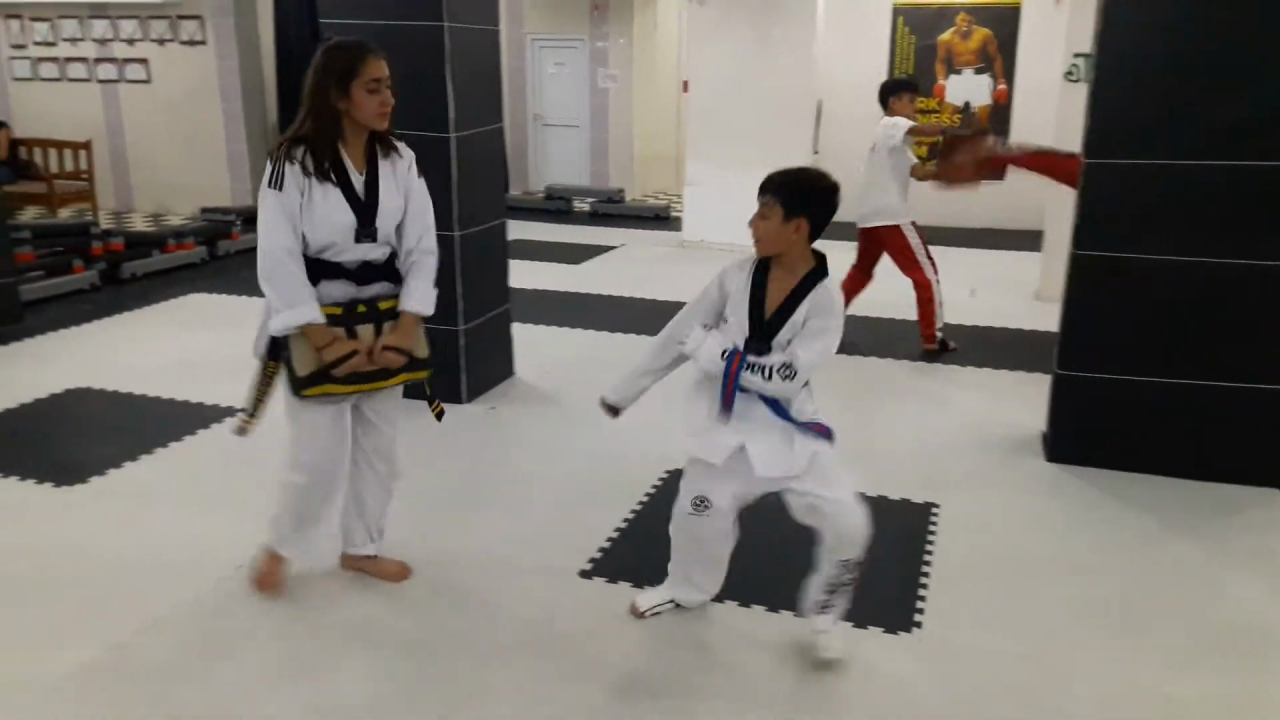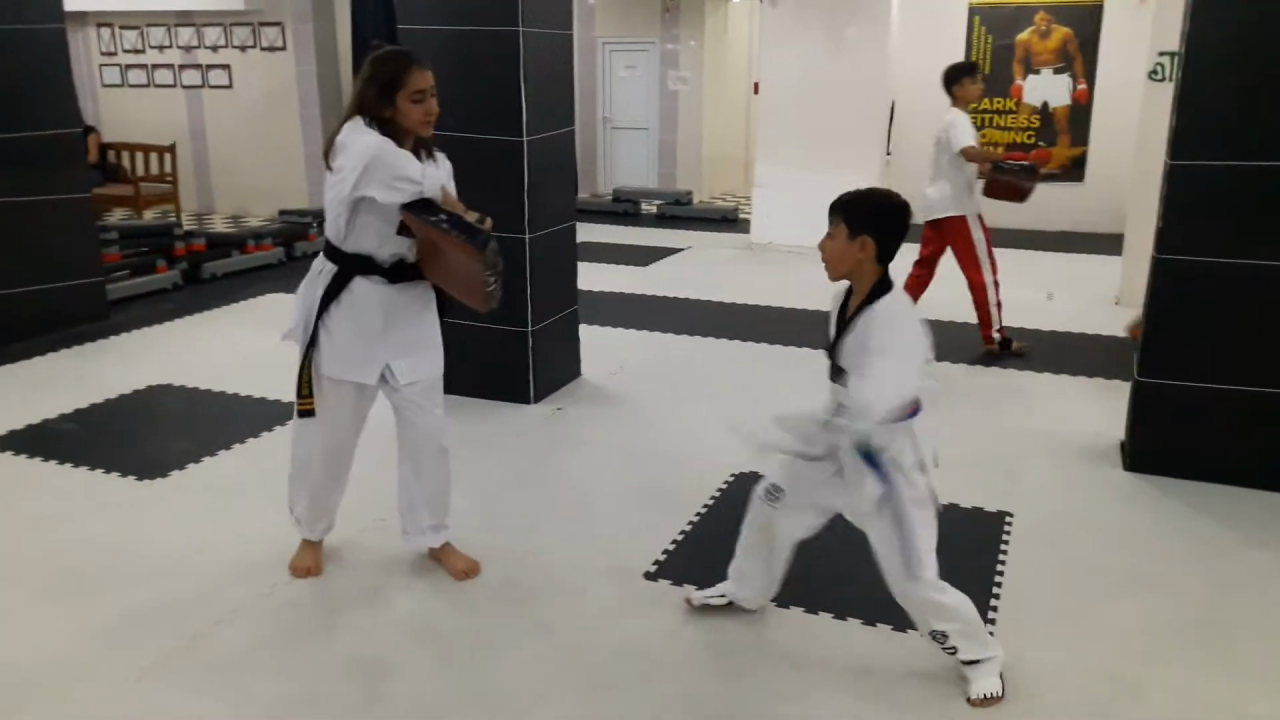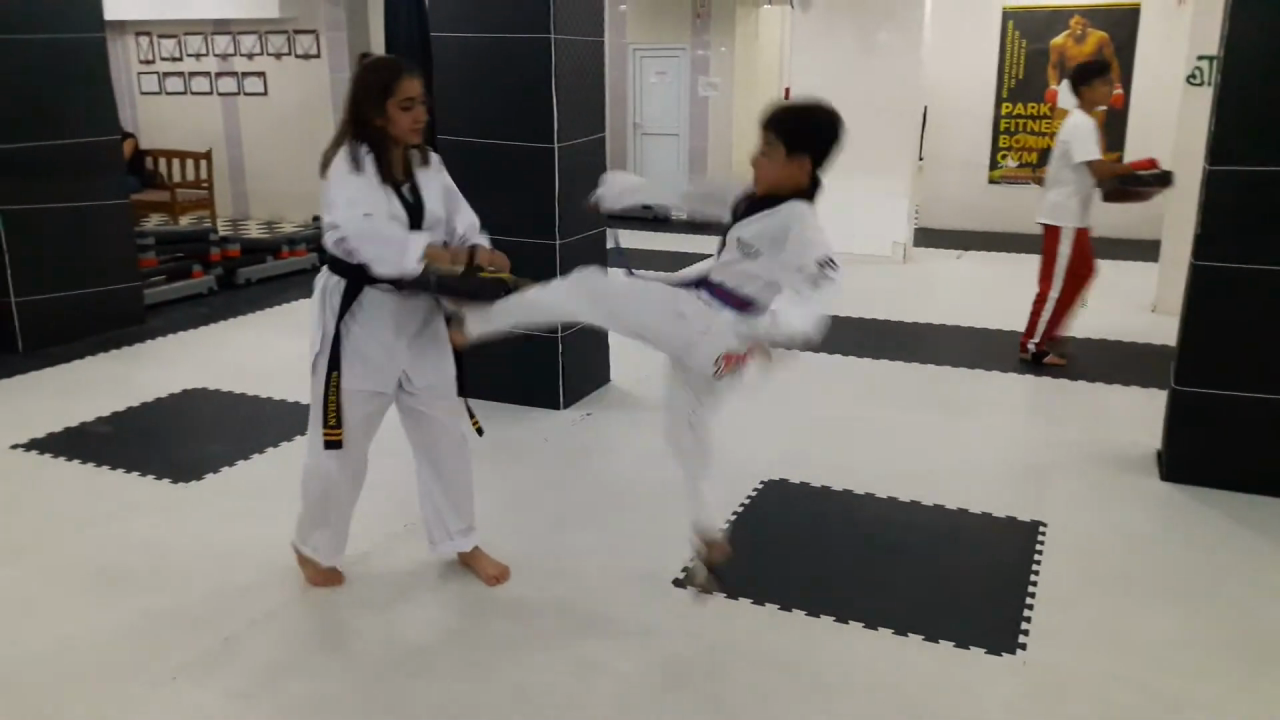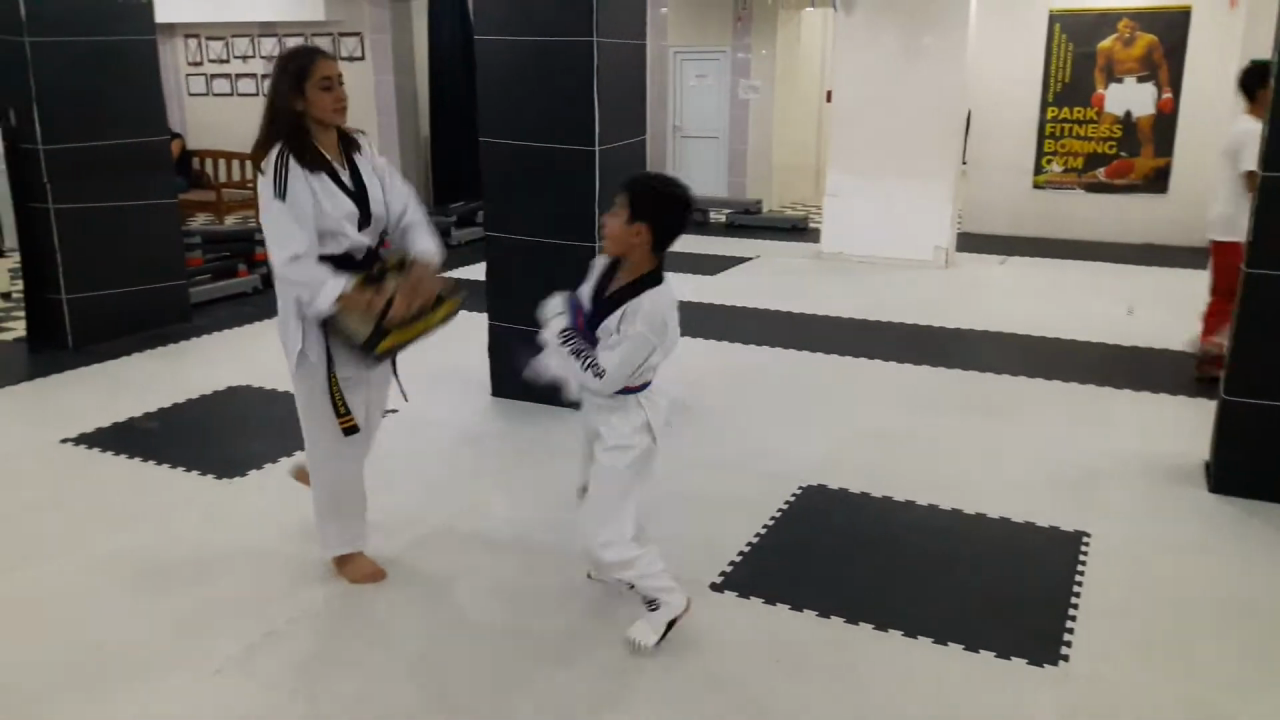
dt=0.5s
person 1, frame 1
left shoulder: (399, 161)
right shoulder: (294, 161)
left elbow: (421, 250)
right elbow: (278, 257)
left wrist: (409, 322)
right wrist: (314, 331)
left hip: (382, 309)
right hip: (314, 312)
left knee: (378, 440)
right knee: (321, 447)
left ankle: (361, 545)
right ankle: (280, 546)
person 1, frame 2
left shoulder: (435, 162)
right shoulder: (355, 141)
right elbow: (377, 161)
right wrist: (440, 196)
left hip: (409, 305)
right hip: (347, 304)
left knee: (425, 428)
right knee: (326, 430)
left ankle: (433, 537)
right ankle: (312, 533)
person 1, frame 3
left shoulder: (426, 163)
right shoulder: (352, 162)
left elbow: (462, 224)
right elbow: (364, 230)
left wrist: (481, 253)
right wrist: (432, 254)
left hip: (416, 312)
right hip: (356, 314)
left knee: (445, 434)
right knee: (340, 441)
left ankle: (464, 544)
right ankle: (313, 546)
person 1, frame 4
left shoulder: (359, 150)
right shoulder: (283, 167)
left elbow: (404, 210)
right elbow: (291, 259)
left wrist: (423, 265)
right wrist: (343, 297)
left hip: (368, 294)
right hip: (318, 307)
left knee: (367, 408)
right knee: (335, 426)
left ankle: (316, 472)
right ankle: (344, 545)
person 2, frame 1
left shoulder: (825, 299)
right shoulder: (738, 275)
left elbow: (790, 374)
right elbow: (681, 332)
left wrist: (720, 354)
right wrist: (628, 388)
left hip: (788, 423)
right hip: (727, 417)
left knee: (847, 521)
right knee: (699, 513)
left ankle: (823, 616)
right ankle: (685, 588)
person 2, frame 2
left shoulder: (891, 320)
right shoulder: (852, 300)
left elbow: (871, 410)
left wrist: (802, 435)
left hip: (887, 455)
right hip: (841, 444)
left knee: (913, 578)
right knee: (772, 502)
left ankle: (980, 655)
right ankle: (743, 588)
person 2, frame 3
left shoulder: (800, 227)
right shoulder: (766, 197)
left elbow: (816, 293)
right elbow: (704, 198)
left wrist: (784, 325)
right wrist: (637, 189)
left hip: (703, 328)
left knee: (590, 286)
right knee: (686, 427)
left ankle: (481, 321)
right ankle: (707, 529)
person 2, frame 4
left shoulder: (655, 310)
right shoulder: (604, 268)
left elbow: (601, 378)
left wrist: (559, 329)
left hip: (623, 423)
right hip: (600, 409)
left knee: (603, 541)
right knee: (597, 498)
left ankle: (665, 602)
person 3, frame 1
left shoulder: (891, 136)
right shoulder: (893, 125)
left elbow: (917, 171)
right elbow: (921, 130)
left hip: (867, 216)
right hip: (890, 217)
left knee: (860, 272)
right knee: (925, 275)
right ankle: (932, 337)
person 3, frame 2
left shoulder: (955, 119)
right shoulder: (958, 120)
left elbow: (967, 166)
right elbow: (971, 154)
left wrist: (996, 165)
right wrist: (1007, 156)
left hip: (938, 205)
right hip: (956, 207)
left knee: (924, 267)
right knee: (983, 269)
right ankle: (994, 336)
person 3, frame 3
left shoulder: (1078, 121)
right shoulder: (1081, 124)
right elbow: (1098, 169)
left wrist: (1123, 173)
right wrist: (1139, 165)
left hip: (1068, 216)
right hip: (1065, 217)
left knee: (1081, 274)
right knee: (1057, 282)
left ankle: (1046, 332)
right ankle: (1033, 345)
person 3, frame 4
left shoulder: (1240, 128)
right shoulder: (1254, 132)
right elbow: (1256, 183)
left hip: (1226, 227)
right hip: (1240, 230)
left knee: (1224, 295)
right knee: (1240, 297)
left ankle: (1210, 360)
right ankle: (1214, 344)
